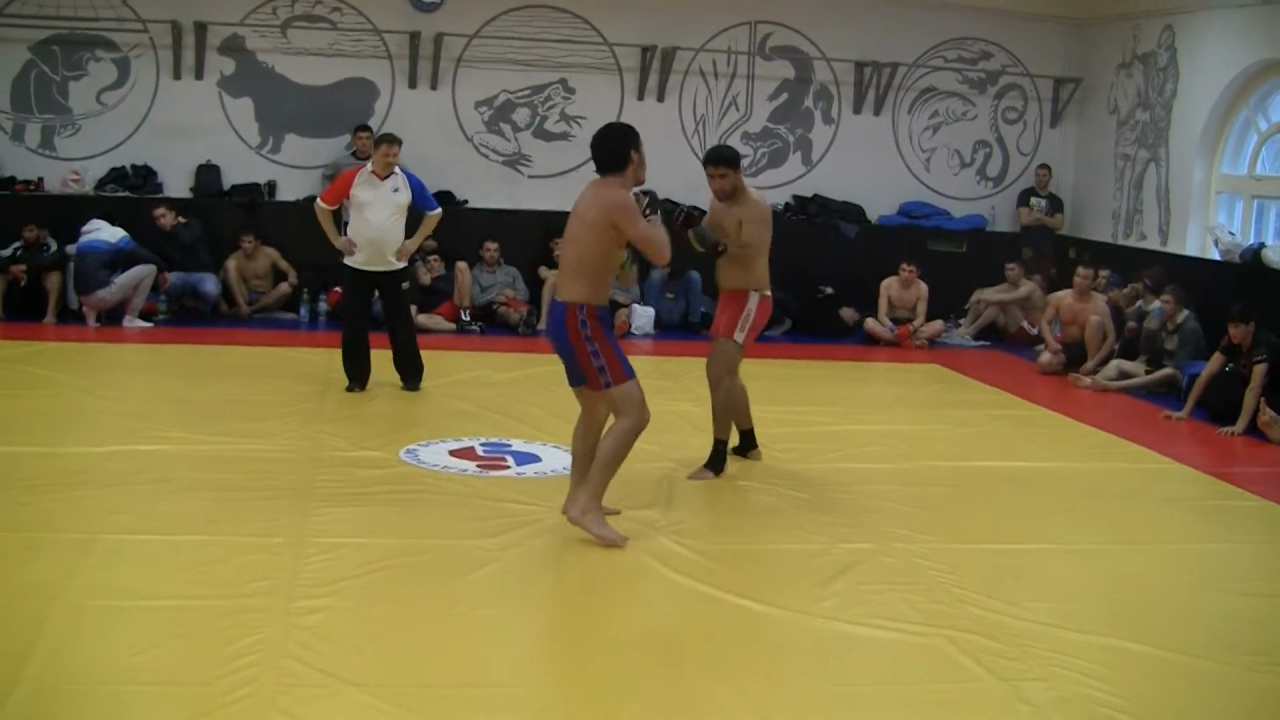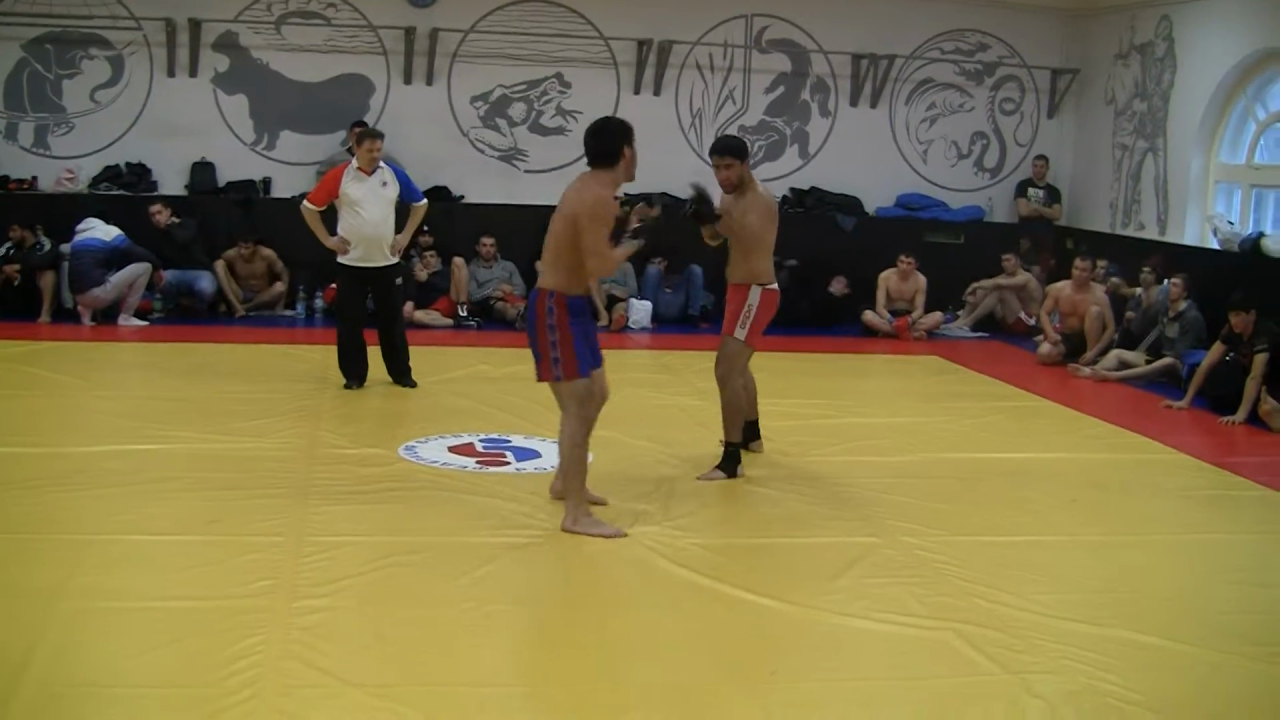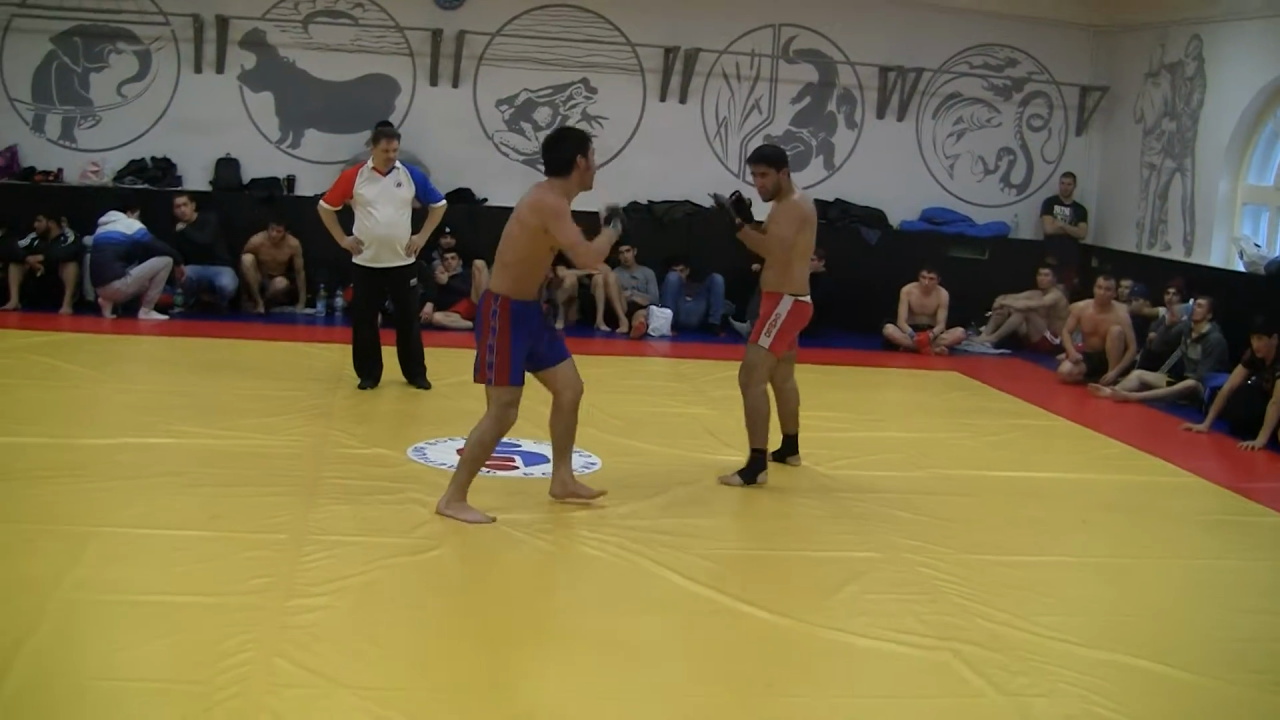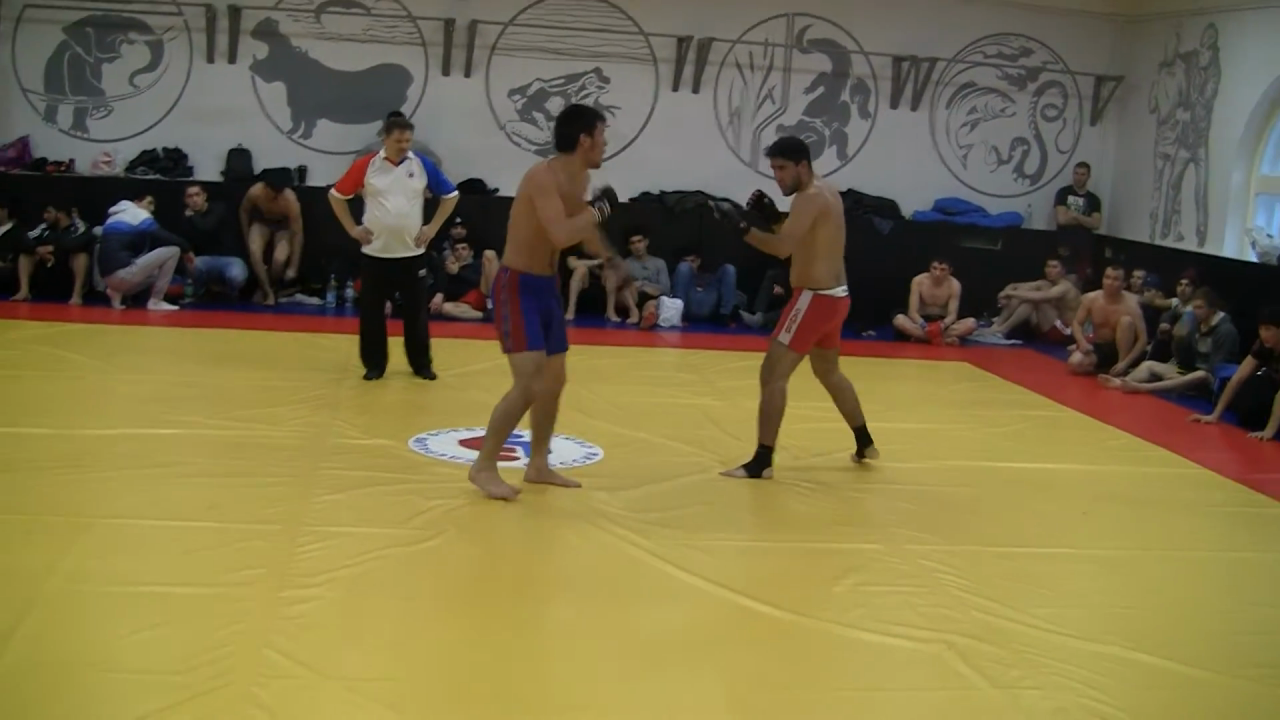
dt=0.5s
person 1, frame 1
left shoulder: (596, 191)
right shoulder: (617, 199)
right elbow: (661, 255)
right wrist: (654, 219)
left hip: (570, 313)
right hip: (580, 319)
left knee: (595, 409)
right knee: (634, 413)
left ankle: (579, 496)
right ankle: (586, 506)
person 1, frame 2
left shoulder: (592, 184)
right shoulder: (591, 197)
right elbow: (601, 268)
right wrist: (628, 244)
left hip: (573, 304)
right hip: (554, 308)
left knee: (595, 394)
right knee: (576, 406)
left ankle: (566, 483)
right ankle: (577, 514)
person 1, frame 3
left shoulder: (551, 199)
right shoulder: (547, 203)
right elbow: (590, 258)
left wrist: (545, 289)
right wrist: (612, 227)
left hip: (530, 308)
right hip: (504, 312)
left knee: (570, 389)
right knee: (502, 413)
left ankle: (563, 480)
right ankle: (453, 498)
person 1, frame 4
left shoulder: (577, 177)
right shoulder: (543, 176)
left elbow: (585, 229)
right elbow: (562, 236)
left wrist: (611, 258)
right wrist: (599, 206)
left hip: (546, 286)
right hip: (518, 287)
left knee: (554, 380)
right knee: (530, 383)
left ankle: (539, 465)
right ankle: (483, 466)
person 2, frame 1
left shoulder: (755, 207)
right shoulder: (719, 203)
left elbow: (750, 256)
right elbow: (703, 242)
left wrist: (718, 248)
right wrist: (691, 225)
left hip: (750, 299)
right hip: (730, 297)
left knee: (718, 372)
right knee: (725, 373)
left ankle: (717, 458)
right ankle: (748, 443)
person 2, frame 2
left shoulder: (759, 199)
right shoulder: (730, 196)
left elbow: (747, 241)
right elbow: (713, 238)
left wrist: (714, 215)
right wrist: (703, 219)
left hip: (755, 293)
right hip: (740, 290)
left knee: (727, 371)
right knee: (737, 366)
left ankle: (731, 460)
right ankle: (751, 434)
person 2, frame 3
left shoulder: (793, 207)
right shoulder: (790, 204)
left elbow: (773, 250)
right elbow: (769, 240)
left wrist: (739, 221)
right wrist: (744, 218)
left hip: (786, 303)
right hip: (789, 301)
left knee: (751, 378)
right knee: (782, 377)
left ankle: (756, 466)
right ankle: (789, 448)
person 2, frame 4
left shoulder: (808, 199)
right shoulder: (828, 194)
left elbow: (782, 248)
left wrist: (741, 225)
right wrist: (768, 218)
left hip: (815, 298)
right hip: (835, 296)
left knee: (772, 374)
right knee: (829, 373)
left ankle: (762, 462)
right ankle: (864, 443)
person 3, frame 1
left shoulder: (408, 181)
right shoulder: (352, 178)
left elbow: (434, 212)
right elbow: (322, 205)
left wrist: (415, 242)
right wrist: (336, 239)
left hip: (394, 266)
right hip: (357, 265)
left knee: (401, 323)
right knee: (354, 324)
left ankle: (411, 376)
right ankle: (357, 377)
person 3, frame 2
left shoulder: (394, 175)
right shoulder: (339, 176)
left elbow: (420, 203)
right elbow: (309, 207)
left wrist: (406, 235)
right wrist: (327, 239)
left hip: (387, 261)
right hip: (351, 262)
left knee: (392, 319)
right knee: (350, 321)
left ankle: (401, 373)
right ankle: (354, 375)
person 3, frame 3
left shoulder: (411, 175)
right shoulder: (354, 176)
left elbow: (439, 204)
right elbow: (325, 206)
left wrist: (423, 236)
right wrist: (342, 239)
left hip: (402, 262)
right hip: (366, 263)
left knee: (408, 319)
right knee: (364, 321)
left ankle: (416, 374)
right ankle: (368, 375)
person 3, frame 4
left shoulder: (423, 166)
right shoulder: (366, 165)
left elbow: (450, 195)
right elbow: (337, 195)
left wrist: (433, 227)
right wrist: (352, 228)
left hip: (412, 253)
right hip: (375, 252)
left knee: (416, 310)
right knee: (371, 310)
left ankle: (422, 364)
right ankle: (374, 364)
